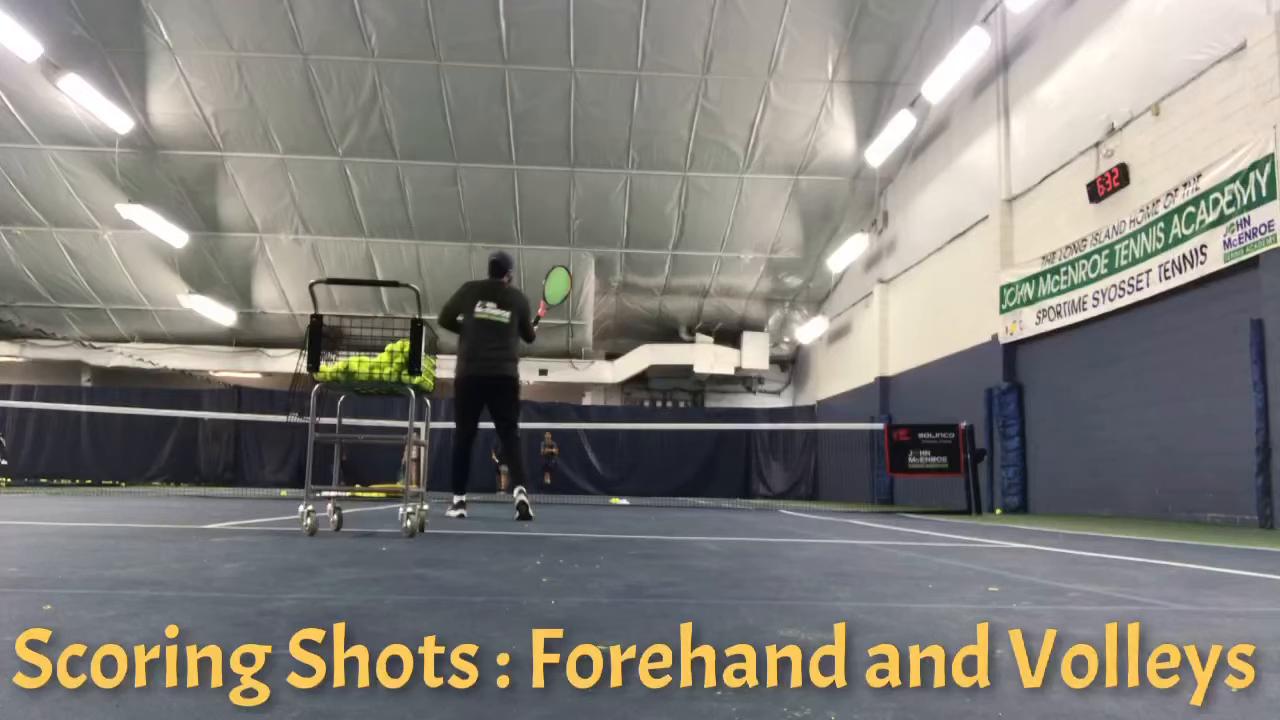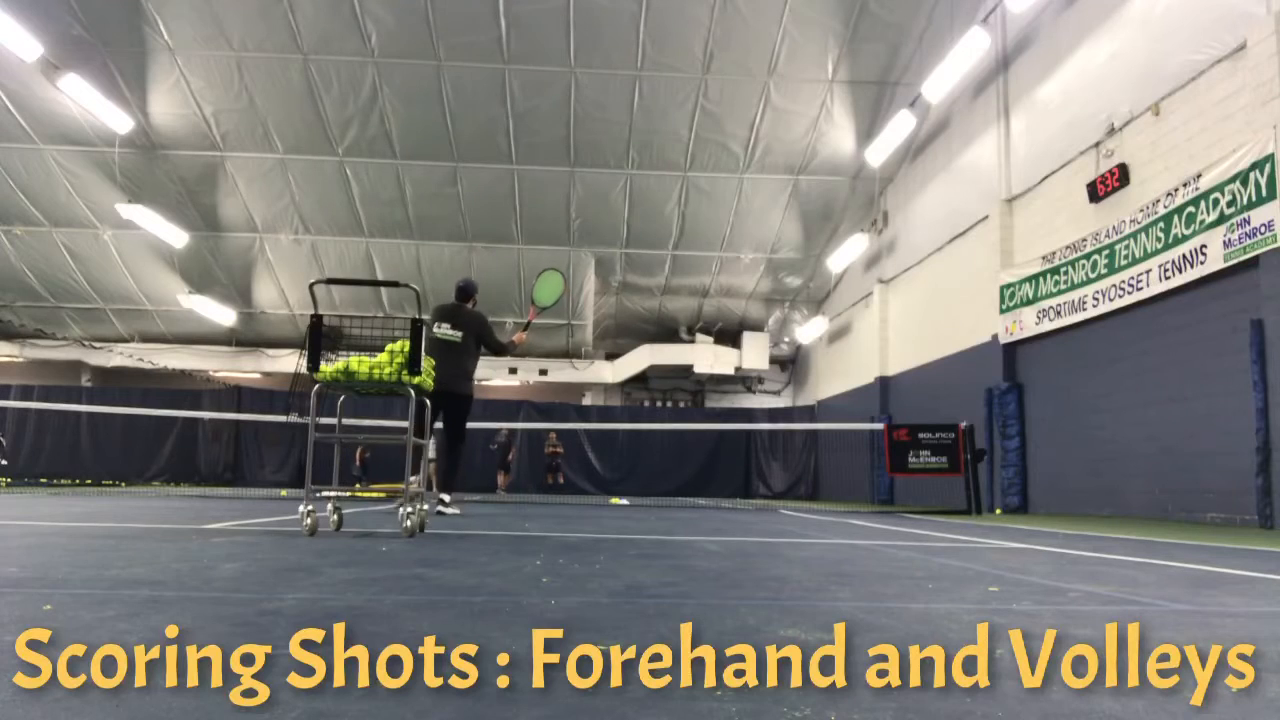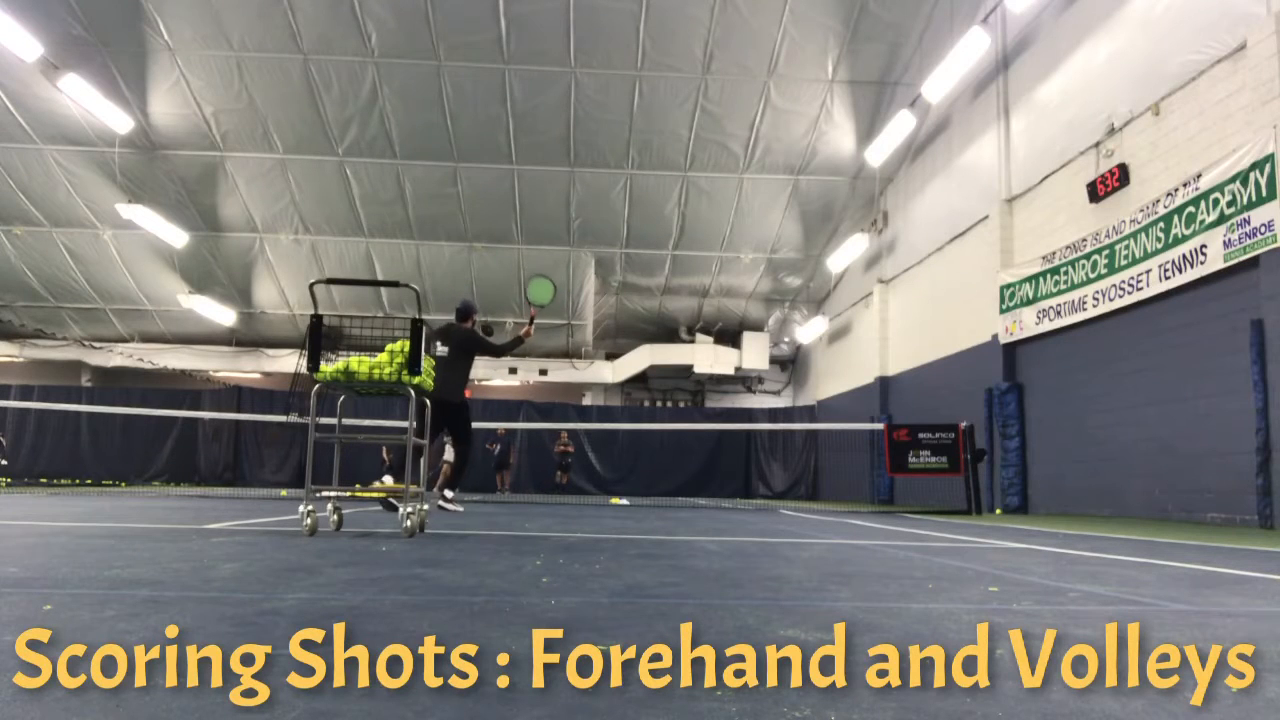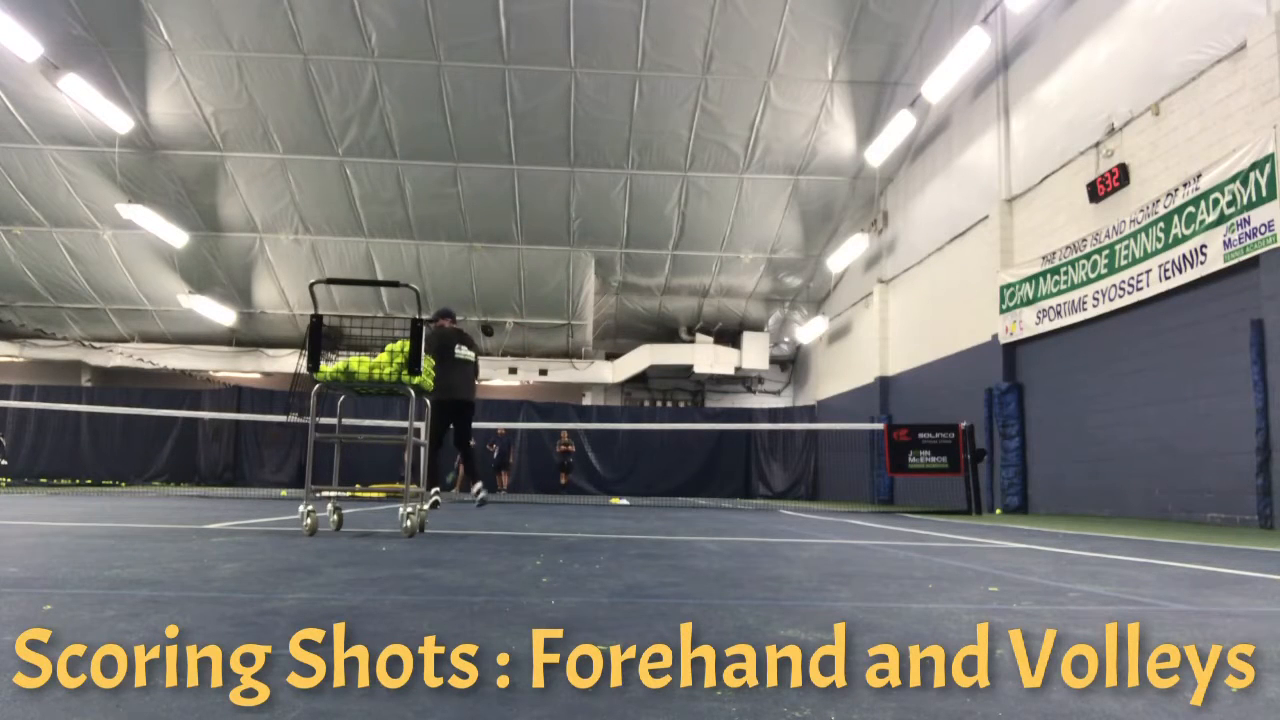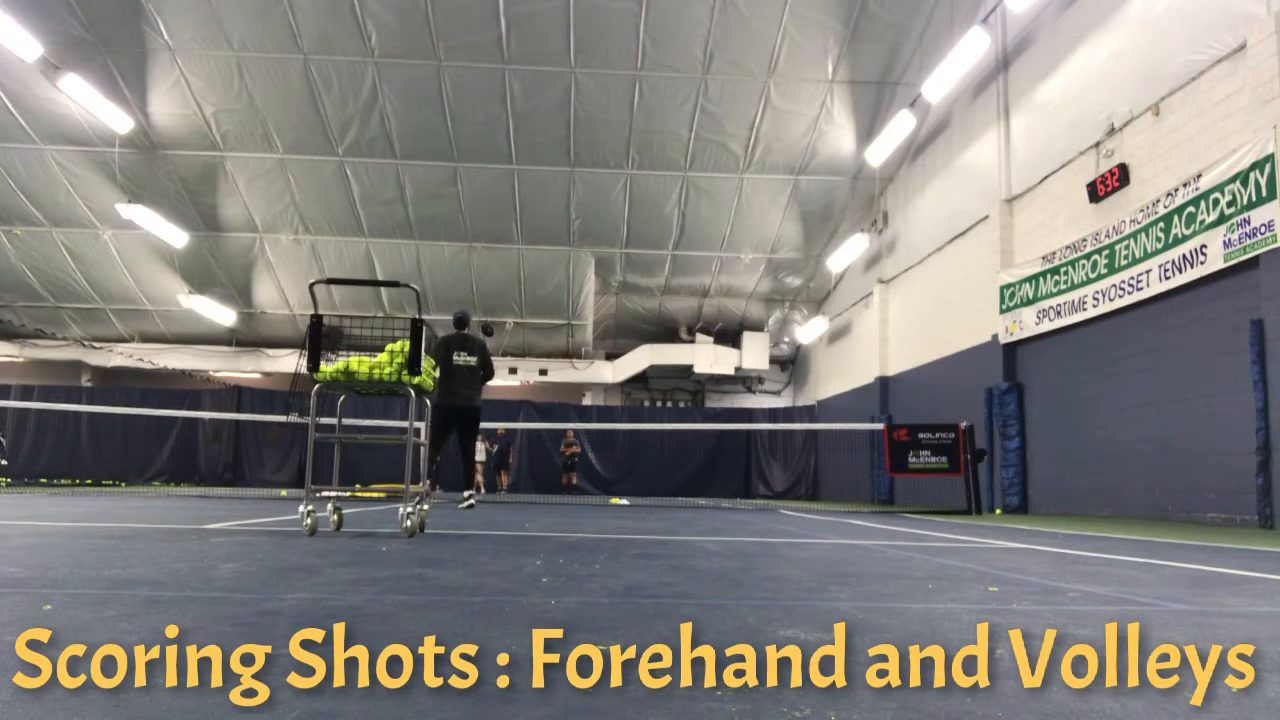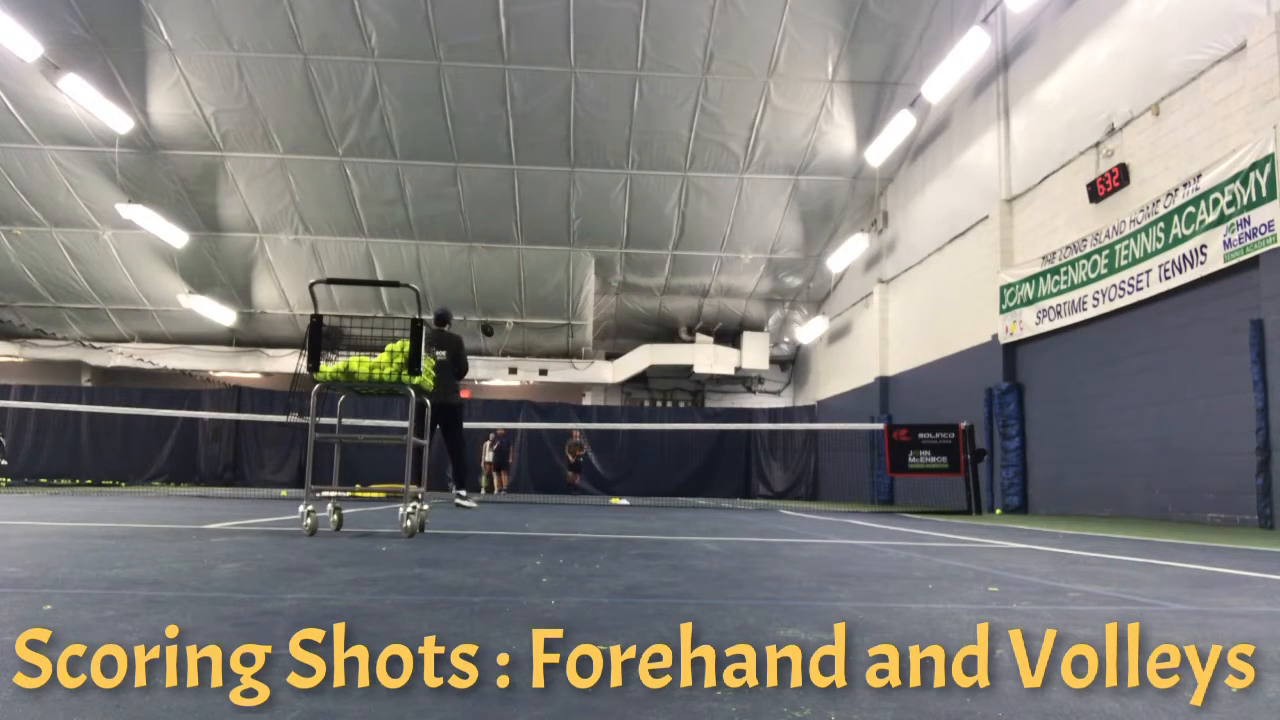
dt=0.7s
person 1, frame 1
left shoulder: (470, 290)
right shoulder: (518, 298)
left elbow: (444, 320)
right elbow: (529, 337)
right wrist: (533, 328)
left hip: (470, 373)
right hip: (504, 375)
left knee: (463, 437)
right knee: (509, 436)
left ankle: (459, 500)
right ankle: (519, 491)
person 1, frame 2
left shoulder: (438, 313)
right shoulder: (477, 319)
right elbow: (497, 349)
right wrist: (515, 342)
right hip: (459, 389)
left knee: (418, 437)
right knee: (453, 443)
right ankle: (444, 497)
person 1, frame 3
left shoulder: (437, 334)
right shoulder: (469, 336)
right elbow: (497, 351)
right wrist: (522, 337)
left hip: (429, 397)
right hip: (453, 399)
left knee: (419, 445)
right knee: (463, 448)
right ankle: (447, 495)
person 1, frame 4
left shoulder: (439, 335)
right shoulder: (470, 342)
left elbow: (423, 354)
left hip: (443, 397)
right hip: (467, 399)
left knee: (433, 446)
right knee: (464, 444)
left ankle: (434, 491)
right ankle: (477, 486)
person 1, frame 5
left shoulder: (445, 342)
right shoulder: (479, 345)
left elbow: (434, 366)
right elbow: (489, 373)
left hip: (446, 403)
right hip: (471, 404)
left knee: (433, 447)
right knee: (467, 450)
right ankle: (469, 494)
person 1, frame 6
right shoulder: (455, 340)
right elbow: (463, 368)
left hip: (425, 400)
right hip: (450, 401)
right knee: (456, 448)
right ankle: (461, 492)
